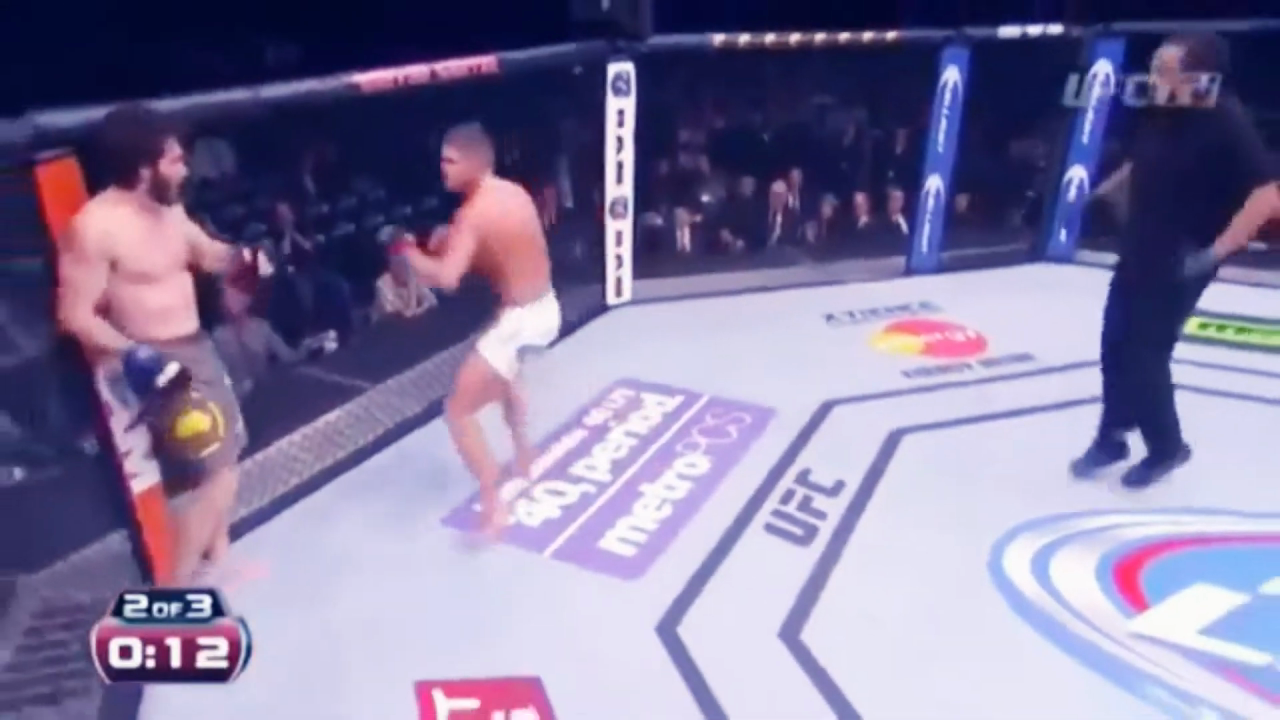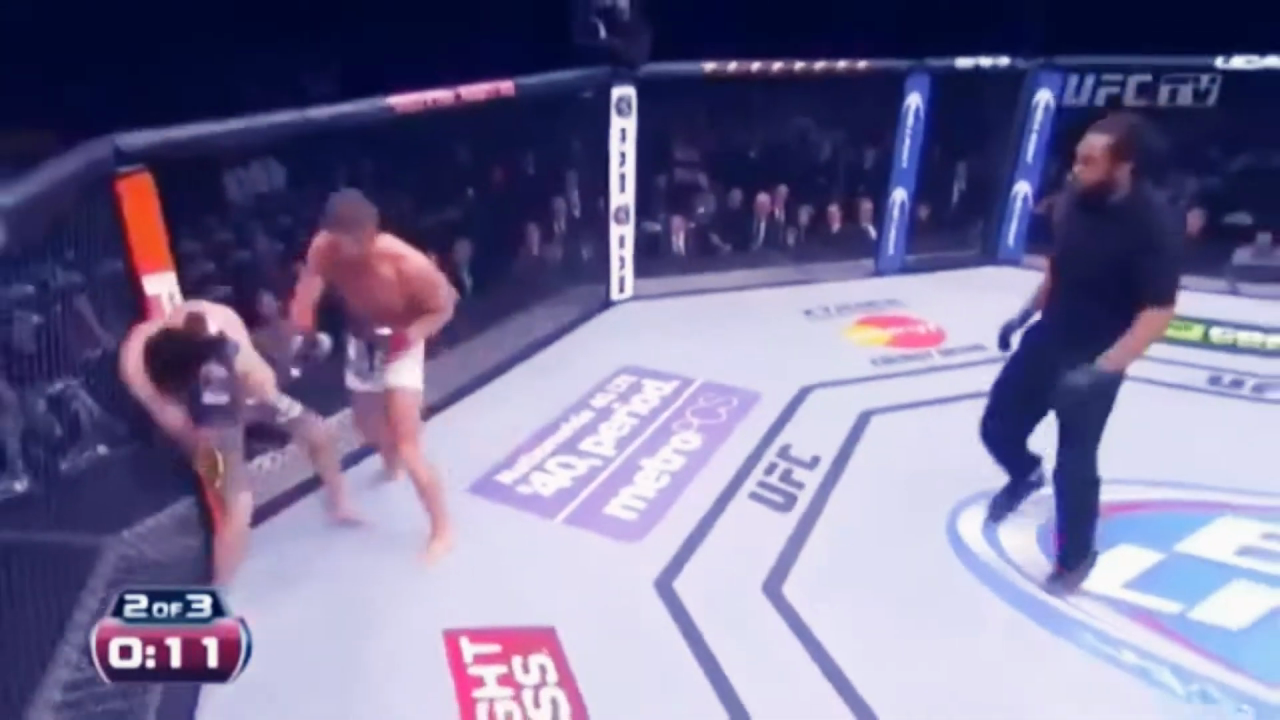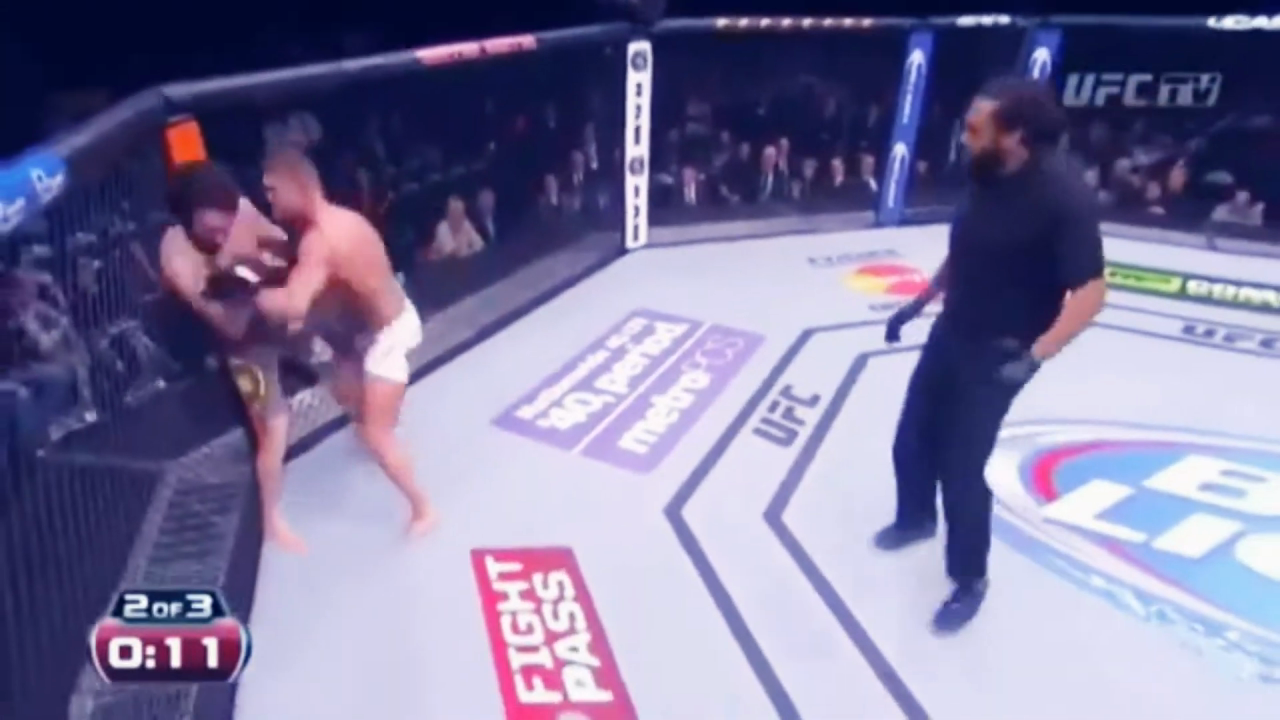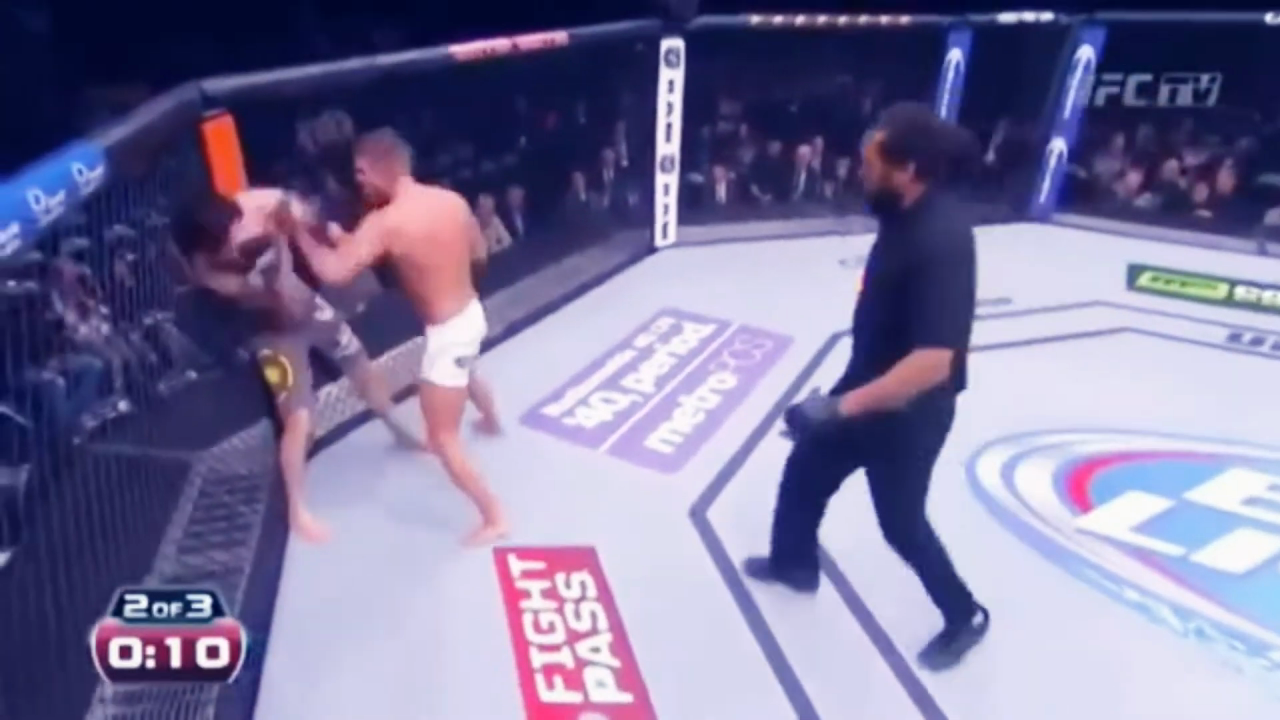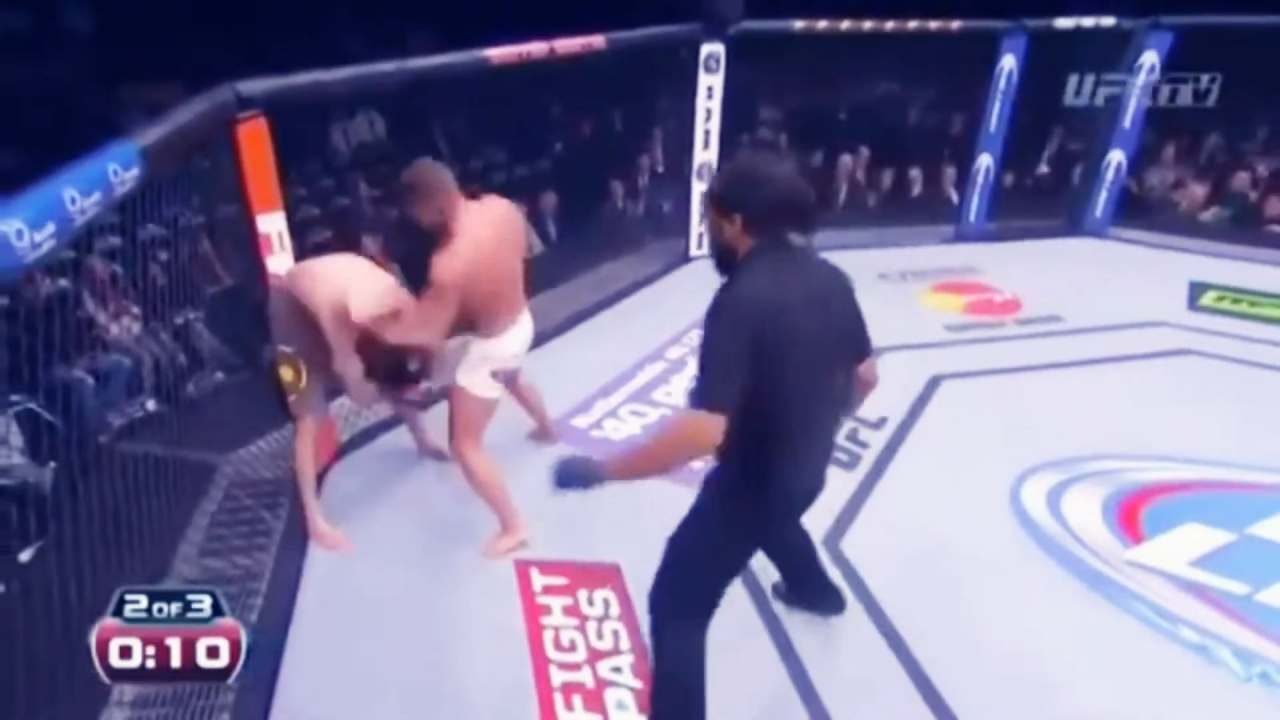
dt=0.5s
person 1, frame 1
left shoulder: (1226, 123)
right shoulder: (1157, 114)
left wrist: (1215, 252)
right wrist: (1097, 195)
left hip: (1182, 261)
right hip: (1138, 249)
left knee: (1146, 355)
right knee: (1116, 345)
left ankle: (1167, 448)
right ankle: (1111, 440)
person 1, frame 2
left shoulder: (1153, 224)
right shoulder: (1077, 202)
left elbow: (1156, 315)
left wrist: (1102, 370)
right wrist: (1025, 315)
left hip: (1093, 362)
right hip: (1048, 339)
left knee: (1074, 460)
right knee: (997, 426)
left ankle: (1075, 557)
right ankle: (1026, 471)
person 1, frame 3
left shoulder: (1060, 194)
right shoulder: (984, 181)
left elbow: (1090, 291)
left wrist: (1034, 356)
right wrist: (919, 301)
left hip: (1000, 355)
right hip: (952, 340)
left knee: (959, 466)
right knee: (911, 440)
left ankle: (969, 581)
right ankle: (916, 516)
person 1, frame 4
left shoulder: (938, 241)
right shoulder: (912, 218)
left elbow: (932, 362)
left wrist: (837, 407)
left hip: (906, 410)
right hip: (870, 385)
left knee: (902, 521)
right knee: (804, 470)
left ankle: (964, 615)
right ankle: (794, 562)
person 1, frame 5
left shoulder: (743, 302)
right shoulder: (827, 278)
left elbow: (701, 433)
right elbow: (864, 375)
left wrist: (600, 469)
left hip: (756, 475)
right hip: (804, 463)
left knee: (676, 607)
right knee: (770, 517)
right ankle: (817, 590)
person 2, frame 1
left shoulder: (473, 213)
right shoulder: (514, 193)
left elbow: (446, 277)
left wrist: (405, 250)
right wrist: (447, 243)
left hip: (519, 319)
right hip: (545, 309)
left knee: (458, 411)
right knee: (498, 381)
left ankle: (492, 505)
right ankle: (523, 455)
person 2, frame 2
left shoulder: (409, 265)
right shoulder: (325, 250)
left elbow: (443, 307)
right elbow: (303, 305)
left wrist: (401, 339)
left hip: (396, 352)
right hip: (360, 345)
left knee: (406, 448)
right knee: (370, 427)
left ankle: (442, 529)
right ankle: (390, 462)
person 2, frame 3
left shoulder: (321, 239)
right shoulder: (340, 218)
left elbow: (292, 305)
left wrist: (250, 291)
left hip: (389, 333)
right hip: (377, 321)
left knee: (375, 433)
right knee: (345, 387)
left ankle: (423, 510)
person 2, frame 4
left shoulder: (387, 221)
right shoulder: (452, 201)
left elbow: (334, 270)
right elbow: (476, 249)
left wrist: (302, 238)
left hip: (447, 334)
right hip: (471, 315)
left knee: (442, 441)
right knee: (465, 376)
left ankle: (494, 519)
right ankle: (492, 421)
person 2, frame 5
left shoulder: (450, 263)
right shoulder: (500, 207)
left elbow: (428, 330)
left wrist: (380, 327)
left hip: (493, 344)
right hip: (520, 323)
left knee: (463, 444)
right knee: (514, 381)
left ankle: (512, 527)
right ankle: (547, 428)
person 3, frame 1
left shoulder: (167, 209)
right shoulder: (96, 227)
left elbow: (205, 253)
right elbow: (75, 316)
left wrist: (238, 258)
right wrist: (135, 356)
left hip: (198, 348)
right hip: (158, 363)
left knee: (228, 454)
right knee: (220, 477)
left ankle: (217, 556)
person 3, frame 2
left shoulder: (218, 319)
right shoulder: (136, 364)
left elbow: (267, 391)
right elbow: (193, 435)
left wrist: (232, 361)
right wrist: (205, 411)
left hip: (240, 392)
right hip: (210, 418)
left knee: (318, 434)
right knee: (238, 508)
left ankle: (338, 504)
person 3, frame 3
left shoulder: (239, 207)
right shoulder: (177, 260)
left elbow: (281, 244)
right elbow: (233, 328)
right hip: (245, 335)
right knee: (275, 429)
right ankle: (272, 519)
person 3, frame 4
left shoulder: (268, 202)
right shoulder: (206, 268)
right elbow: (288, 307)
right wrist: (267, 274)
left hip: (309, 304)
right hip: (275, 328)
left knee: (360, 365)
right knee: (299, 419)
left ankle: (398, 432)
right ankle: (298, 511)
person 3, frame 5
left shoulder: (399, 302)
right elbow: (361, 395)
right hip: (291, 303)
left knee: (394, 378)
right knee: (310, 418)
left ankle: (423, 441)
right ankle: (313, 518)
